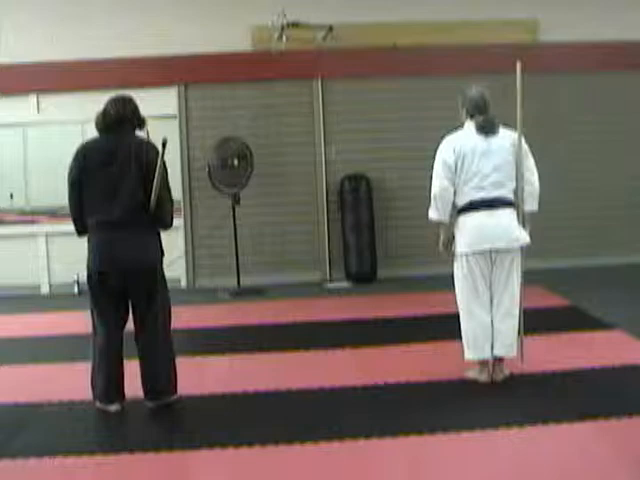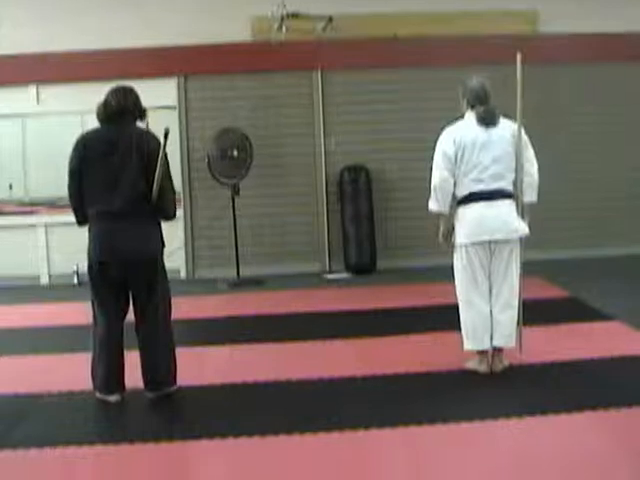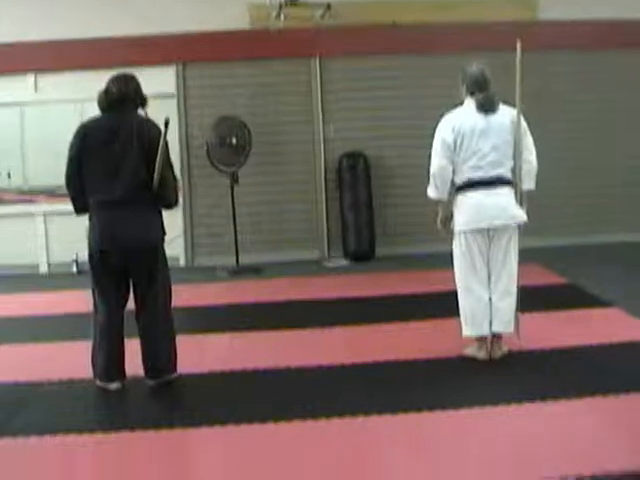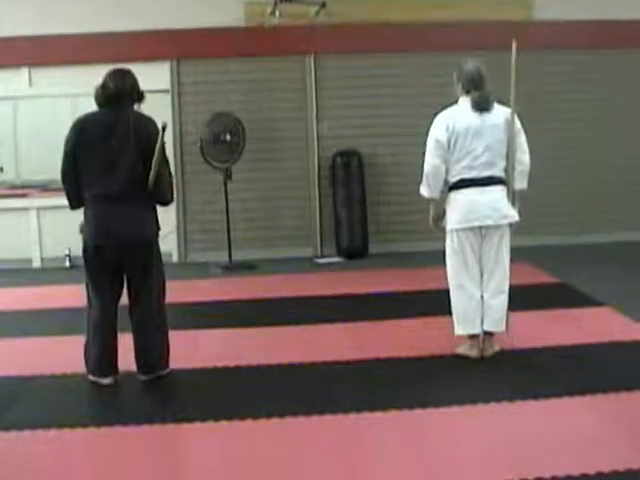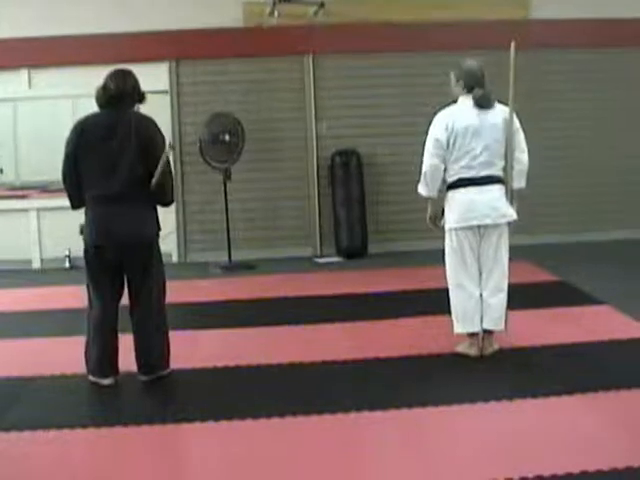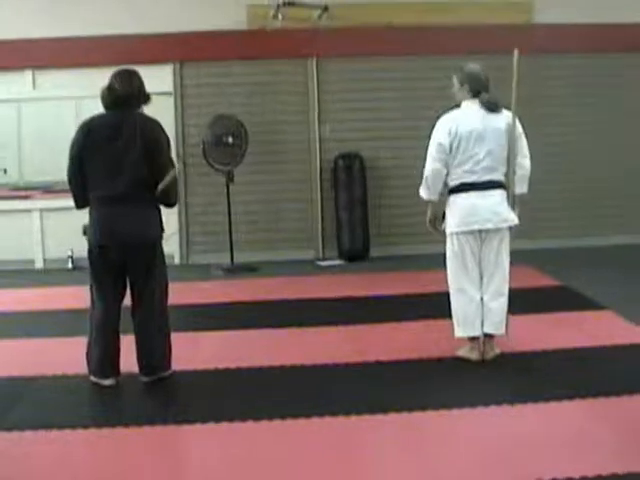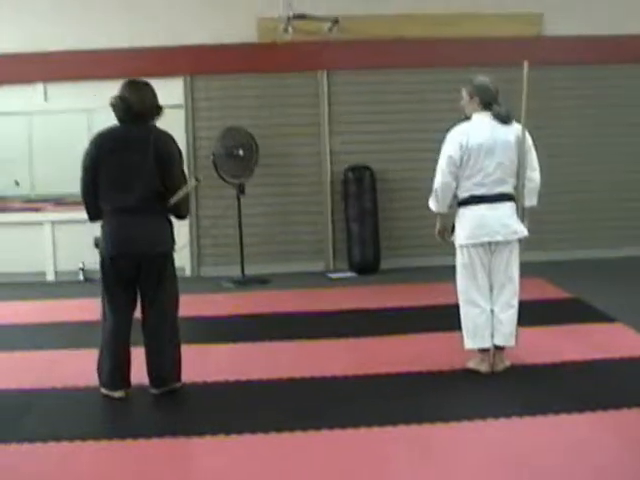
dt=0.1s
person 1, frame 1
left shoulder: (84, 154)
right shoulder: (145, 150)
left elbow: (76, 206)
right elbow: (162, 202)
right wrist: (163, 221)
left hip: (102, 248)
right hip: (142, 247)
left knee: (106, 327)
right knee: (152, 324)
left ankle: (108, 396)
right ankle: (159, 391)
person 1, frame 2
left shoulder: (84, 144)
right shoulder: (147, 141)
left elbow: (76, 196)
right elbow: (164, 192)
right wrist: (166, 211)
left hip: (102, 239)
right hip: (142, 238)
left knee: (107, 316)
right knee: (153, 314)
left ankle: (108, 386)
right ankle: (159, 382)
person 1, frame 3
left shoulder: (85, 132)
right shoulder: (147, 129)
left elbow: (73, 182)
right elbow: (165, 180)
right wrist: (168, 200)
left hip: (103, 228)
right hip: (143, 226)
left knee: (107, 305)
right knee: (153, 302)
left ankle: (108, 374)
right ankle: (159, 370)
person 1, frame 4
left shoulder: (81, 127)
right shoulder: (144, 125)
left elbow: (68, 177)
right wrist: (162, 197)
left hip: (98, 222)
right hip: (138, 222)
left knee: (101, 299)
right knee: (147, 298)
left ankle: (101, 368)
right ankle: (152, 365)
person 1, frame 5
left shoulder: (82, 128)
right shoulder: (145, 126)
left elbow: (69, 177)
right elbow: (162, 178)
right wrist: (164, 198)
left hip: (99, 223)
right hip: (139, 222)
left knee: (102, 300)
right knee: (147, 298)
left ankle: (101, 369)
right ankle: (153, 365)
person 1, frame 6
left shoulder: (88, 129)
right shoulder: (150, 128)
left elbow: (75, 178)
right elbow: (166, 180)
right wrist: (168, 199)
left hip: (103, 224)
right hip: (142, 223)
left knee: (104, 300)
right knee: (149, 299)
left ankle: (102, 370)
right ankle: (154, 367)
person 1, frame 7
left shoulder: (101, 142)
right shoulder: (162, 141)
left elbow: (88, 192)
right elbow: (177, 191)
right wrist: (178, 211)
left hip: (115, 235)
right hip: (154, 235)
left knee: (116, 312)
right knee: (160, 310)
left ankle: (113, 382)
right ankle: (164, 378)
person 2, frame 1
left shoulder: (452, 143)
right shoulder: (512, 139)
left elbow: (442, 189)
right elbow: (530, 182)
left wrist: (444, 229)
right wrist: (525, 220)
left hip: (472, 226)
right hip: (506, 223)
left knee: (474, 298)
right knee: (506, 296)
left ankle: (482, 366)
right ankle: (500, 364)
person 2, frame 2
left shoulder: (453, 134)
right shoulder: (512, 130)
left elbow: (442, 181)
right elbow: (529, 173)
left wrist: (444, 221)
right wrist: (524, 211)
left hip: (472, 217)
right hip: (505, 214)
left knee: (473, 289)
right knee: (505, 287)
left ankle: (481, 355)
right ankle: (499, 354)
person 2, frame 3
left shoulder: (452, 120)
right shoulder: (511, 116)
left elbow: (440, 167)
right elbow: (528, 160)
left wrist: (443, 206)
right wrist: (522, 196)
left hip: (470, 204)
right hip: (504, 201)
left knee: (472, 276)
right knee: (503, 273)
left ankle: (480, 343)
right ankle: (498, 340)
person 2, frame 4
left shoulder: (447, 119)
right shoulder: (506, 115)
left elbow: (434, 166)
right elbow: (521, 159)
left wrist: (435, 205)
right wrist: (514, 196)
left hip: (463, 202)
right hip: (496, 200)
left knee: (464, 274)
right knee: (496, 271)
left ankle: (472, 341)
right ankle: (490, 339)
person 2, frame 5
left shoulder: (446, 117)
right shoulder: (504, 114)
left elbow: (432, 164)
right elbow: (520, 158)
left wrist: (432, 202)
right wrist: (512, 194)
left hip: (461, 201)
right hip: (495, 198)
left knee: (463, 273)
right knee: (494, 269)
left ankle: (472, 340)
right ankle: (489, 338)
person 2, frame 6
left shoulder: (450, 121)
right shoulder: (507, 119)
left elbow: (435, 168)
right elbow: (522, 163)
left wrist: (432, 205)
right wrist: (514, 199)
left hip: (462, 206)
right hip: (496, 203)
left knee: (464, 277)
right knee: (496, 274)
left ankle: (473, 343)
right ankle: (490, 342)
person 2, frame 7
left shoulder: (460, 133)
right shoulder: (516, 131)
left elbow: (445, 180)
right elbow: (531, 176)
left wrist: (441, 217)
right wrist: (523, 210)
left hip: (472, 218)
right hip: (505, 215)
left knee: (474, 288)
right knee: (505, 285)
left ankle: (483, 355)
right ankle: (500, 354)
